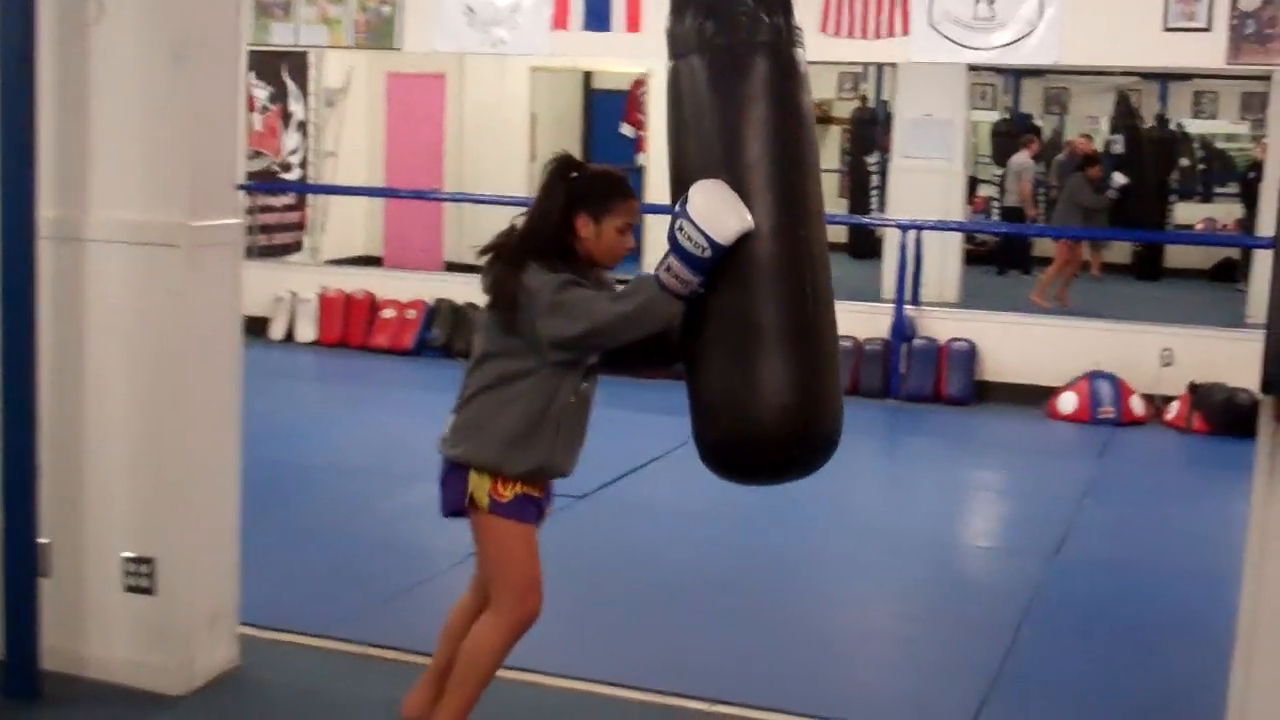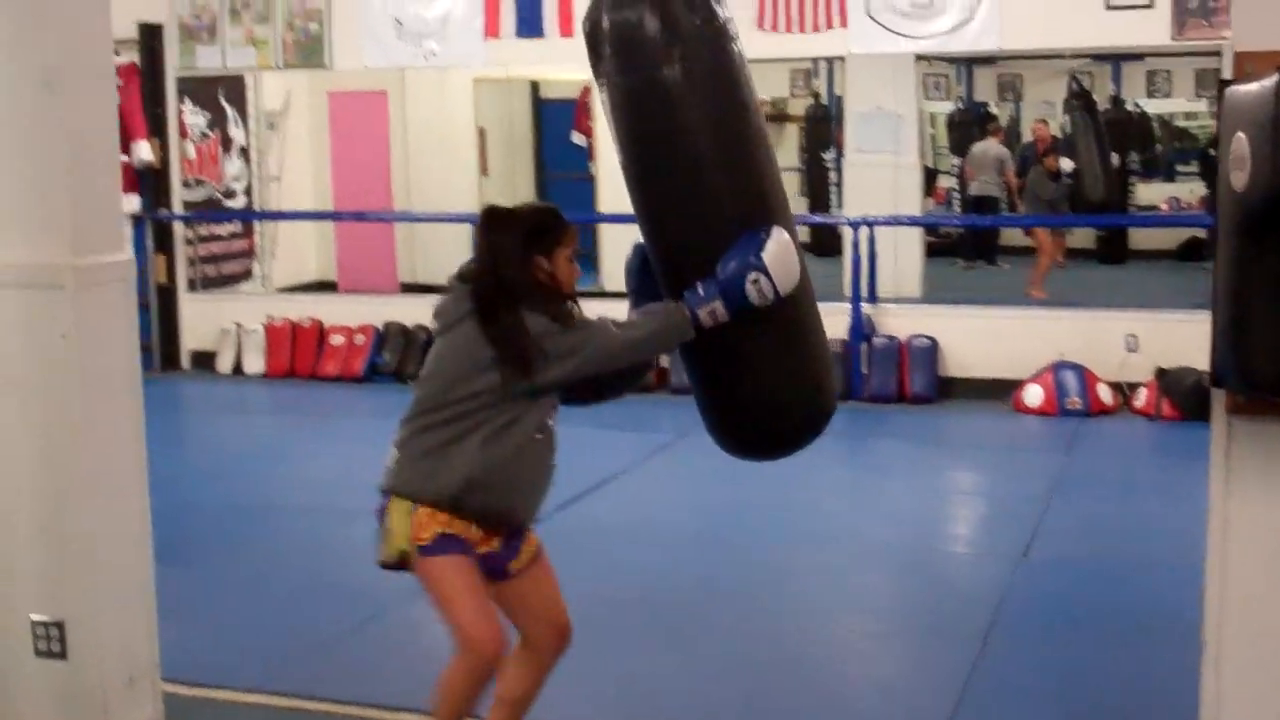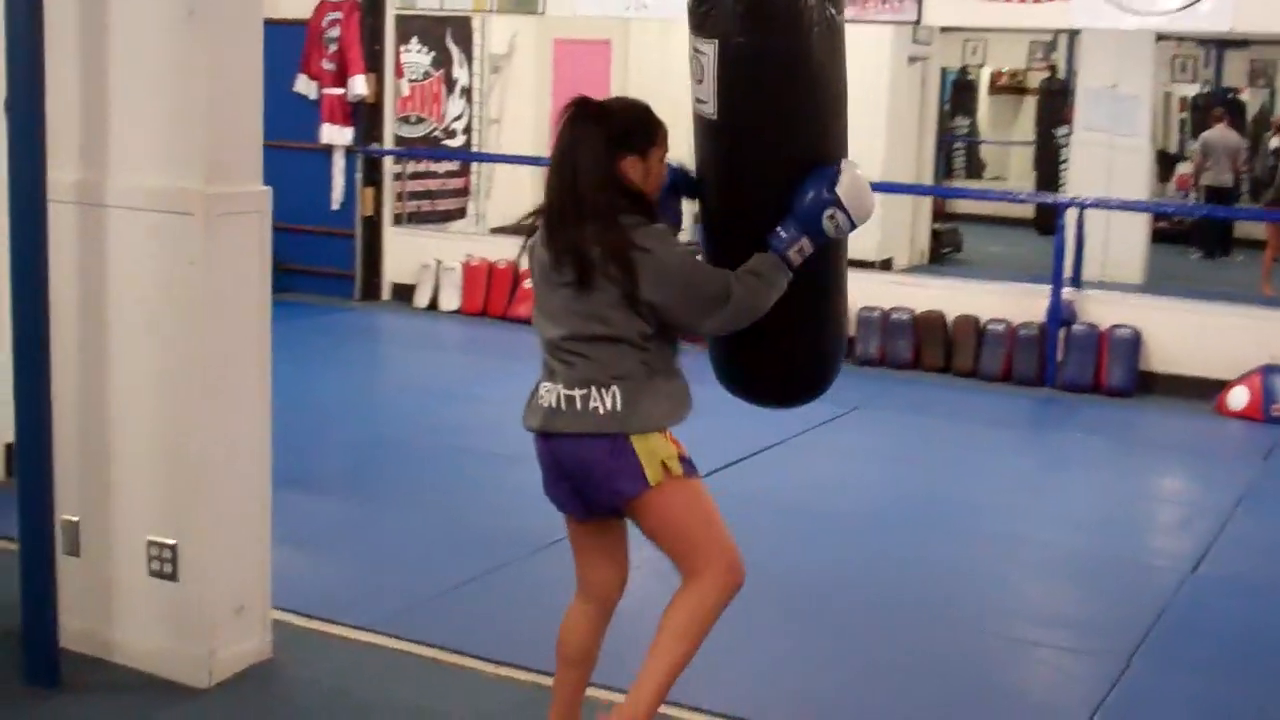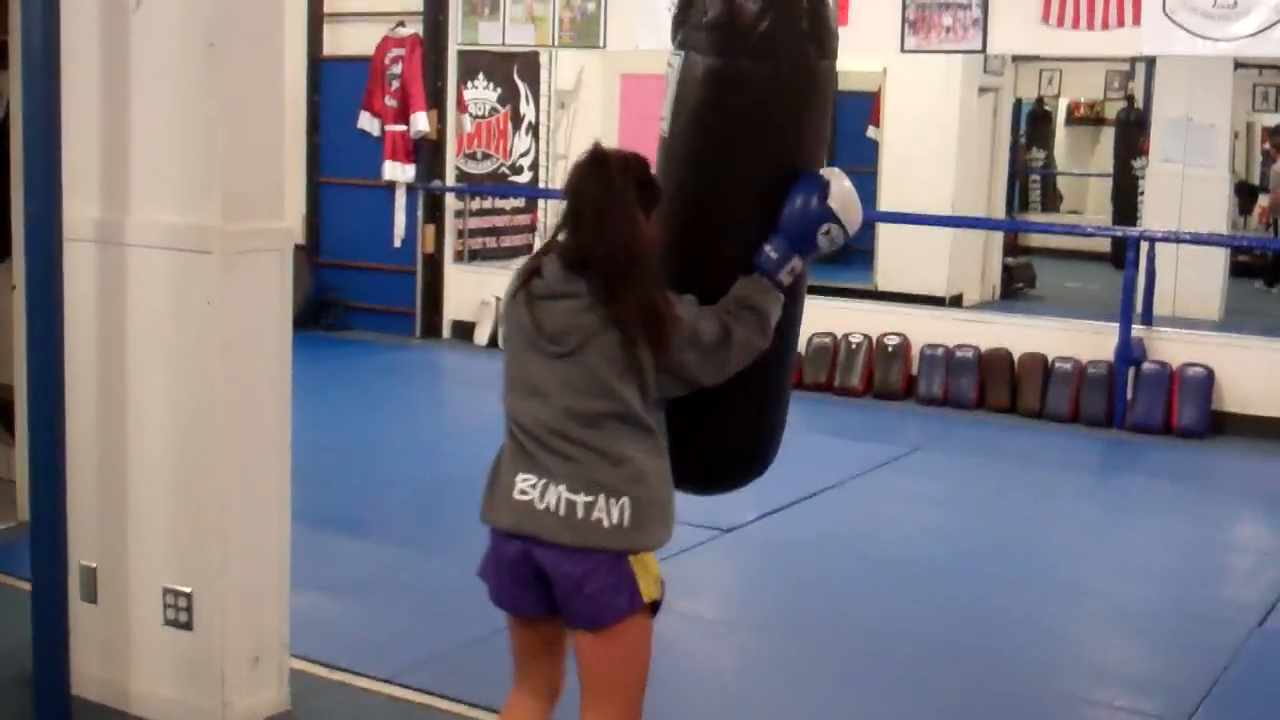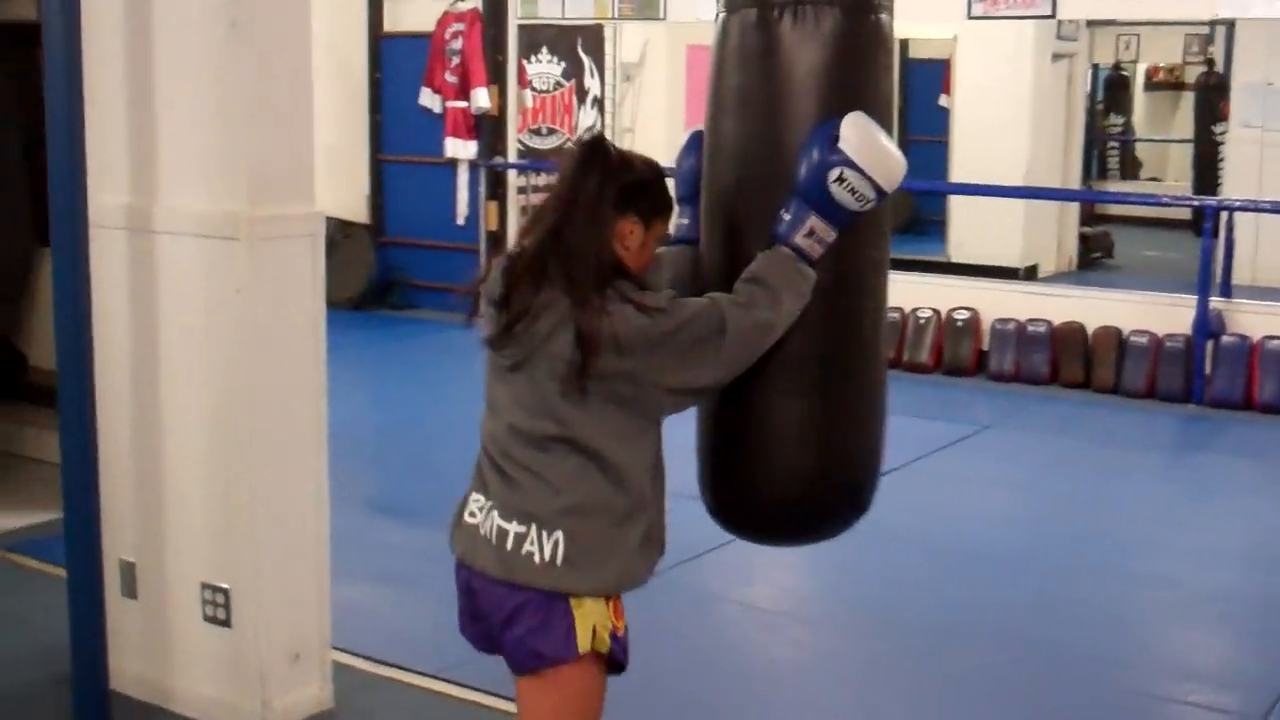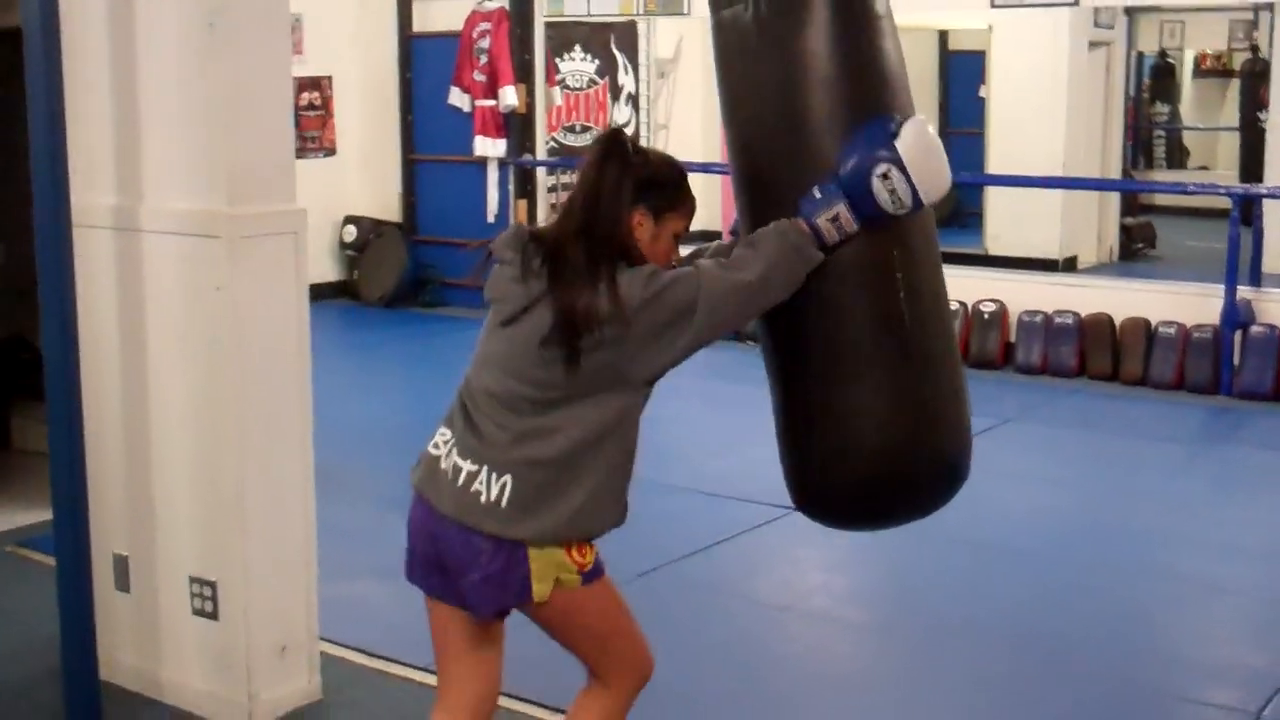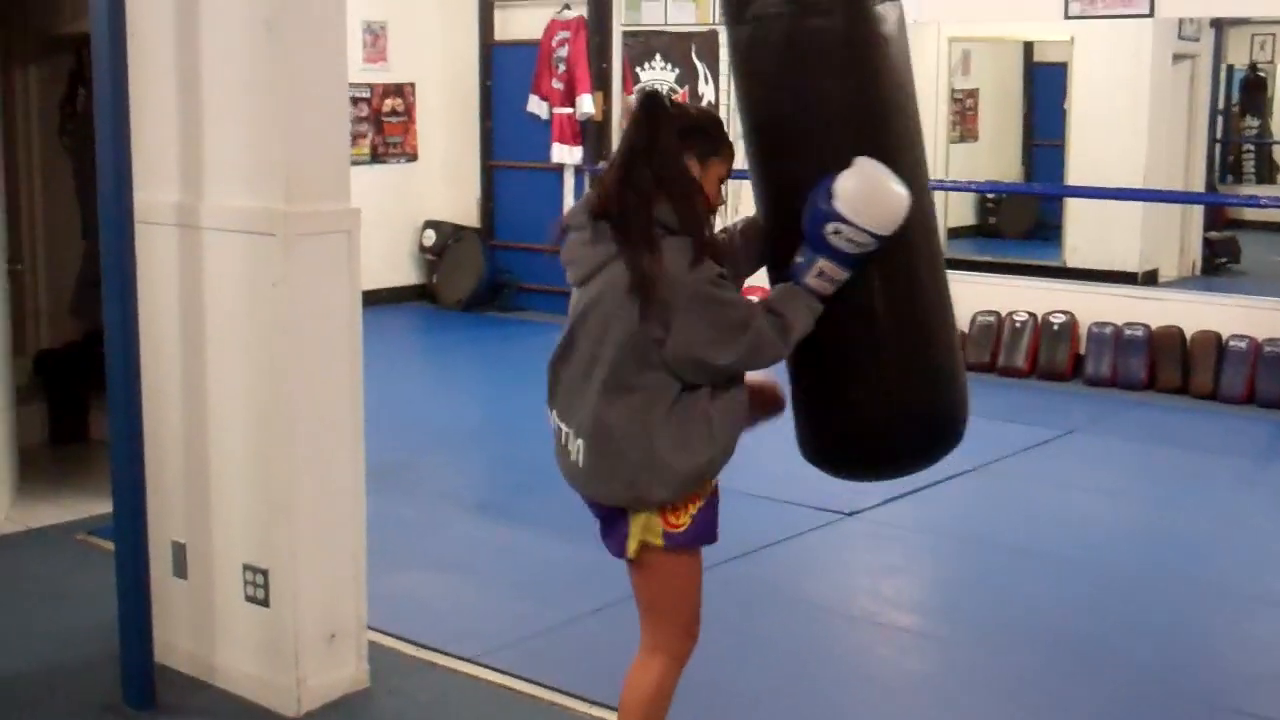
dt=0.5s
person 1, frame 1
left shoulder: (563, 279)
right shoulder: (540, 288)
left elbow: (615, 337)
right elbow: (614, 318)
right wrist: (683, 268)
left hip: (517, 460)
right hip: (490, 461)
left knee: (490, 593)
right knee: (519, 604)
person 1, frame 2
left shoulder: (516, 319)
right shoulder: (523, 329)
left elbow: (593, 378)
right elbow: (614, 345)
left wrist: (648, 309)
right wrist: (710, 303)
left hip: (492, 511)
right hip: (430, 505)
left knee: (548, 636)
right knee: (483, 643)
person 1, frame 3
left shoulder: (557, 230)
right shoulder: (641, 244)
right elbow: (723, 305)
left wrist: (661, 200)
right wrist: (794, 240)
left hip: (561, 427)
right hip: (621, 427)
left knee: (596, 592)
right knee: (719, 573)
person 1, frame 4
left shoulder: (529, 289)
right shoulder: (645, 310)
right elbow: (724, 346)
right wrist: (783, 258)
left hip: (520, 519)
right hip: (603, 532)
person 1, frame 5
left shoulder: (517, 294)
right shoulder: (617, 324)
right elbow: (742, 325)
left wrist: (691, 227)
right wrist: (810, 226)
left hip: (489, 551)
right hip: (558, 569)
person 1, frame 6
left shoulder: (534, 263)
right shoulder: (622, 299)
right elbow: (733, 285)
left wrist: (750, 235)
right wrist: (834, 213)
left hip: (445, 500)
right hip: (522, 530)
right knee: (627, 670)
person 1, frame 7
left shoulder: (612, 235)
right shoulder: (666, 264)
left elbow: (715, 260)
right elbow: (754, 338)
right wrist: (821, 265)
left hip: (607, 440)
right hip: (641, 466)
left knee: (765, 398)
right knee: (669, 643)
